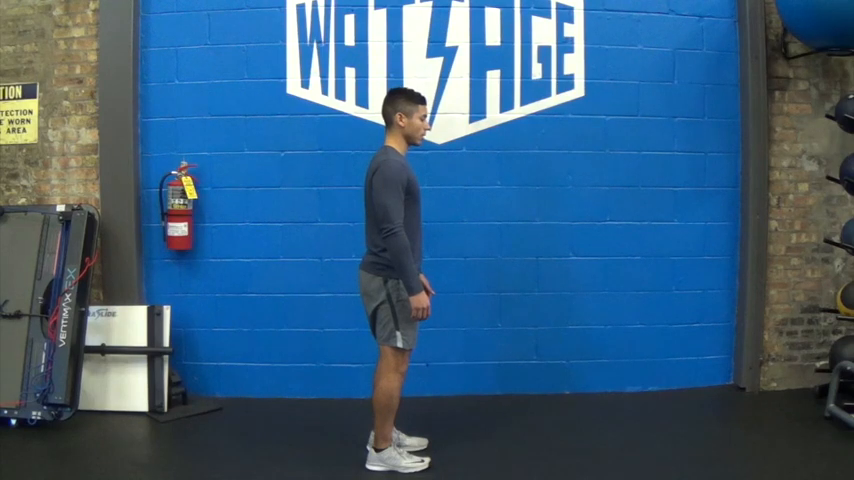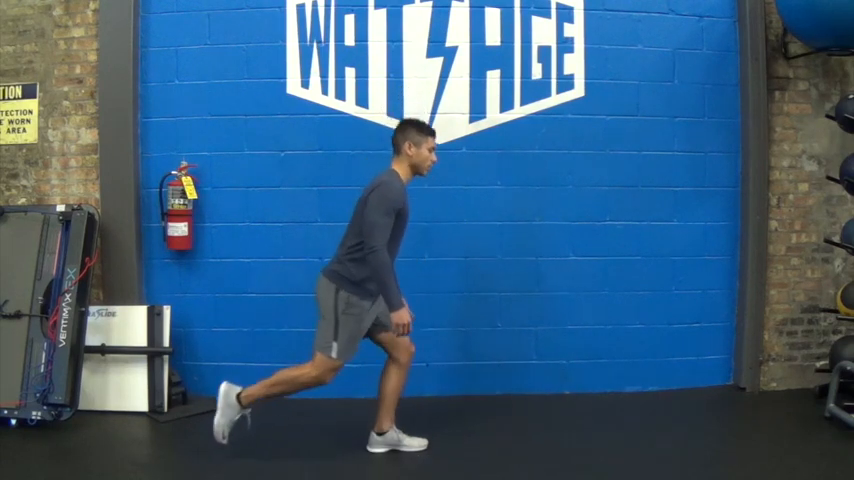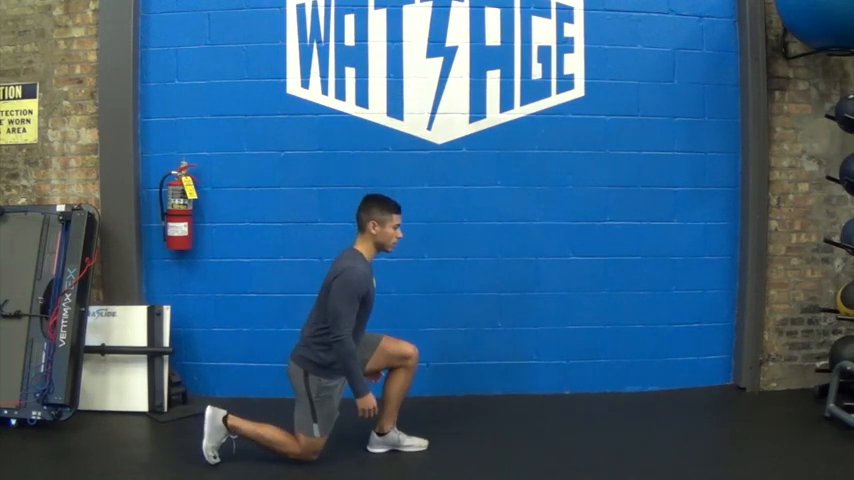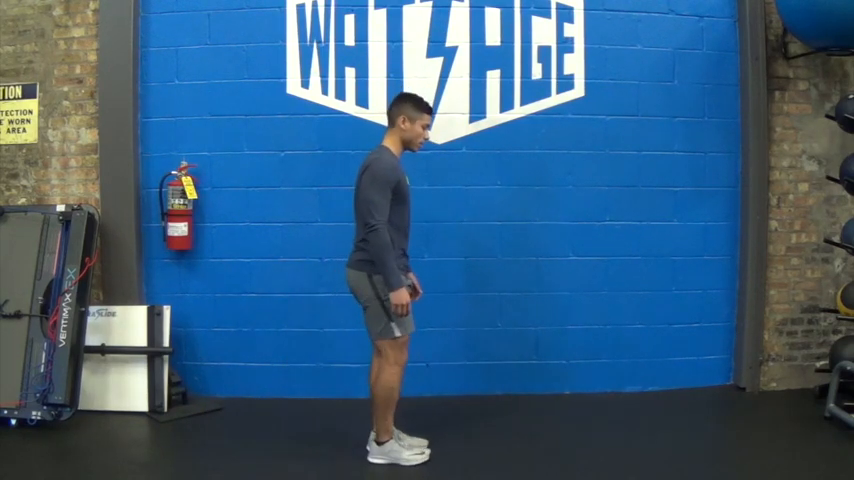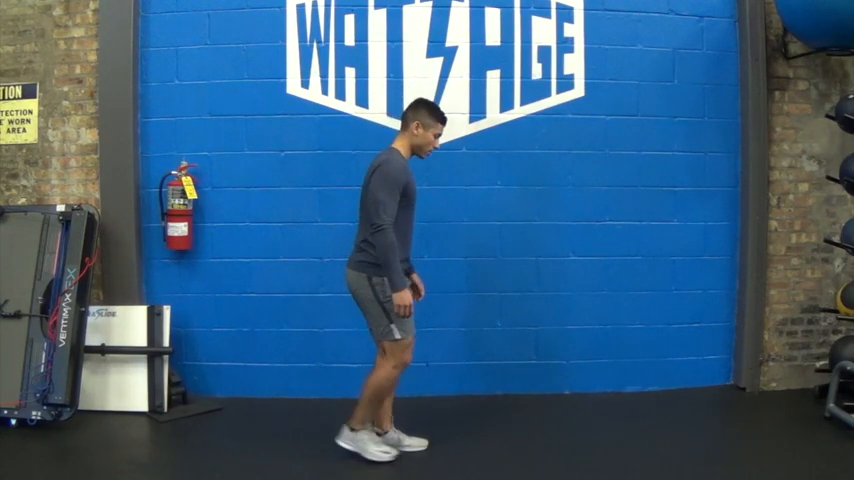
dt=1s
person 1, frame 1
left shoulder: (393, 163)
right shoulder: (390, 167)
right elbow: (392, 232)
left wrist: (416, 275)
right wrist: (413, 287)
left hip: (391, 276)
right hip: (389, 280)
left knee: (393, 359)
right knee: (395, 363)
left ankle: (385, 434)
right ankle: (382, 451)
person 1, frame 2
left shoulder: (392, 187)
right shoulder: (389, 189)
right elbow: (374, 250)
left wrist: (396, 299)
right wrist: (396, 305)
left hip: (365, 289)
right hip: (346, 290)
left knee: (403, 352)
right knee: (322, 369)
left ankle: (384, 432)
right ankle: (241, 399)
person 1, frame 3
left shoulder: (357, 262)
right shoulder: (353, 273)
right elbow: (340, 338)
left wrist: (365, 364)
right wrist: (361, 392)
left hip: (334, 353)
right hip: (320, 366)
left knee: (408, 355)
right knee: (307, 451)
left ankle: (385, 433)
right ankle: (226, 422)
person 1, frame 4
left shoulder: (390, 164)
right shoulder: (381, 165)
right elbow: (374, 229)
left wrist: (405, 272)
right wrist: (394, 284)
left hip: (384, 272)
right hip: (375, 274)
left knee: (388, 355)
right knee: (395, 356)
left ankle: (386, 432)
right ankle: (382, 443)
person 1, frame 5
left shoulder: (395, 165)
right shoulder: (391, 166)
right elbow: (381, 230)
left wrist: (409, 273)
right wrist: (398, 286)
left hip: (379, 274)
right hip: (374, 276)
left knee: (390, 354)
right knee: (399, 356)
left ankle: (383, 431)
right ankle: (355, 429)
